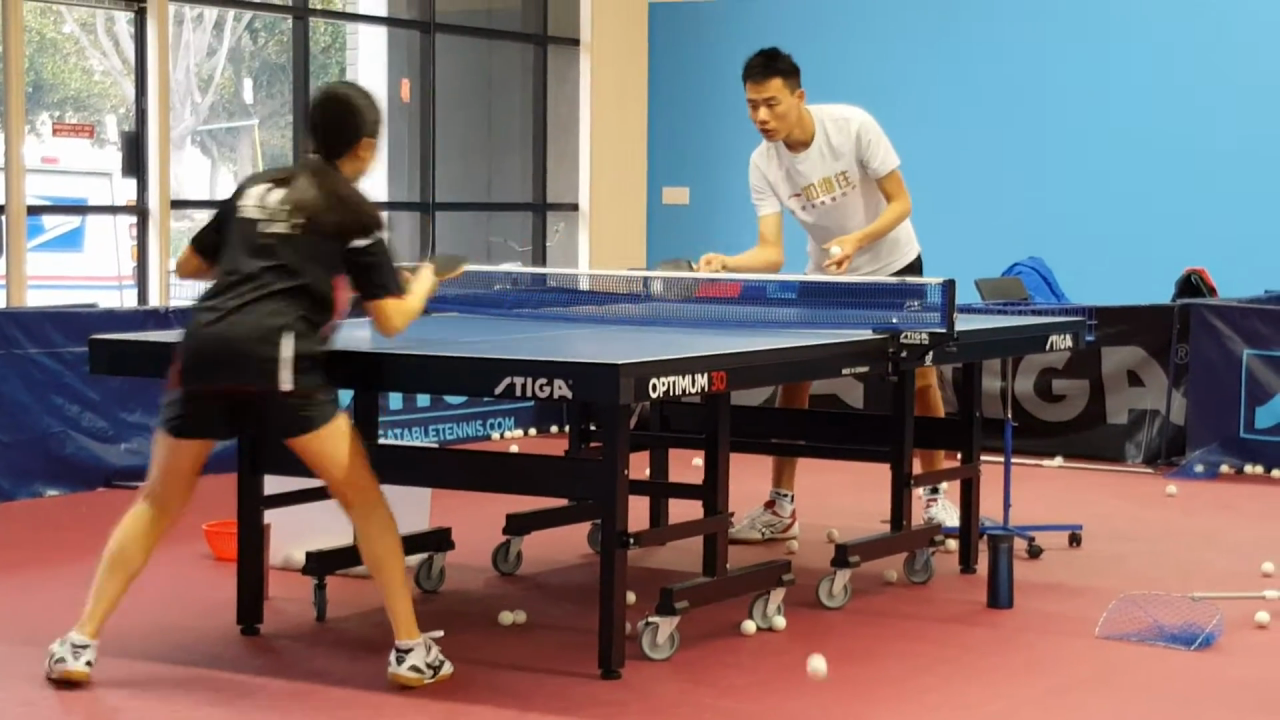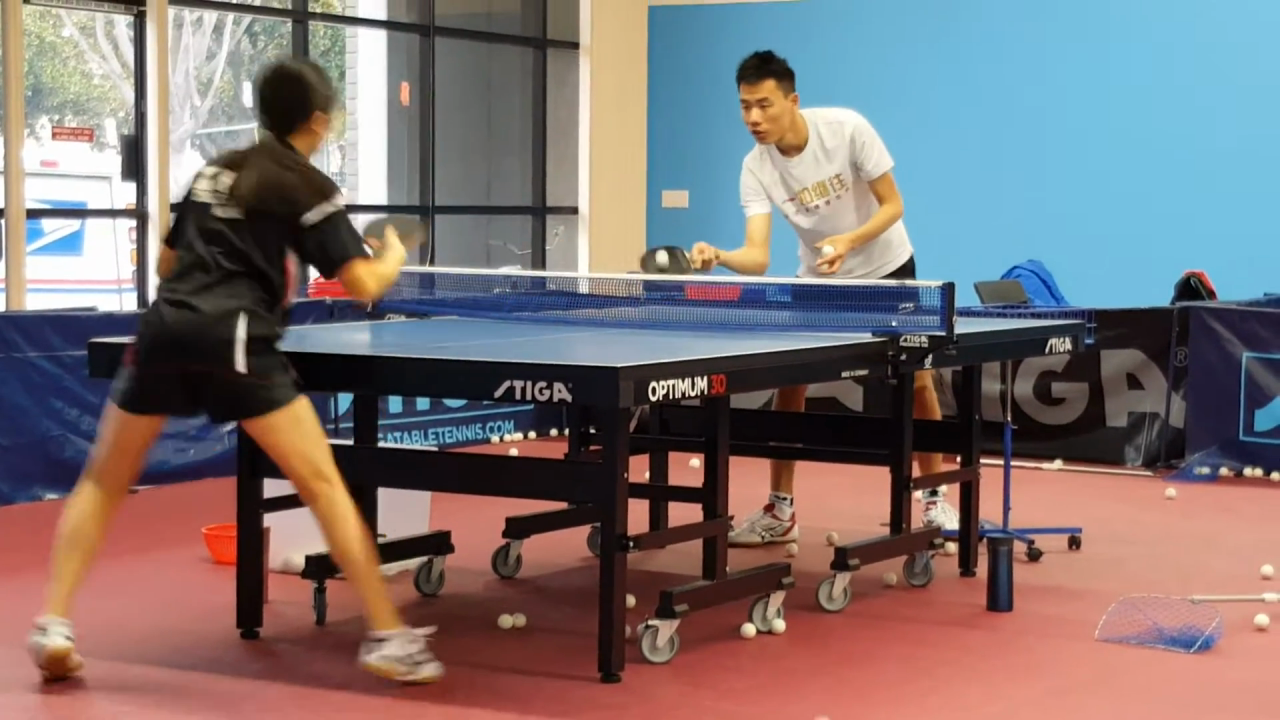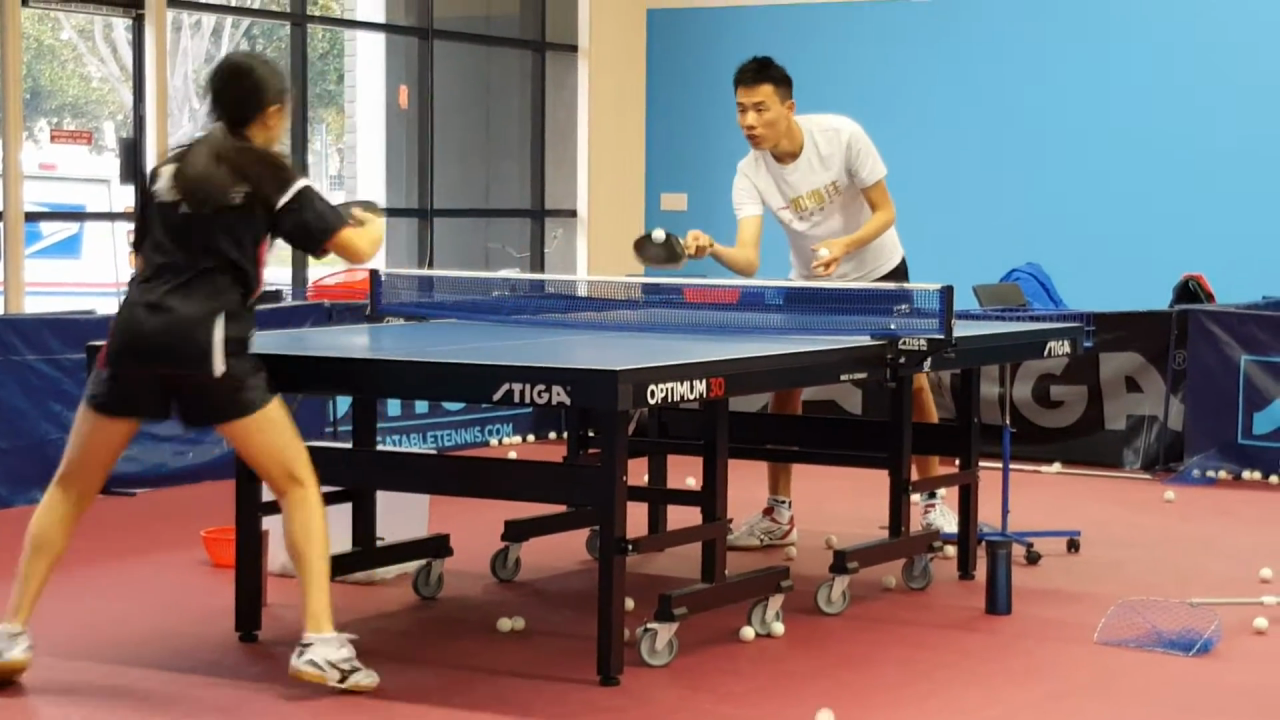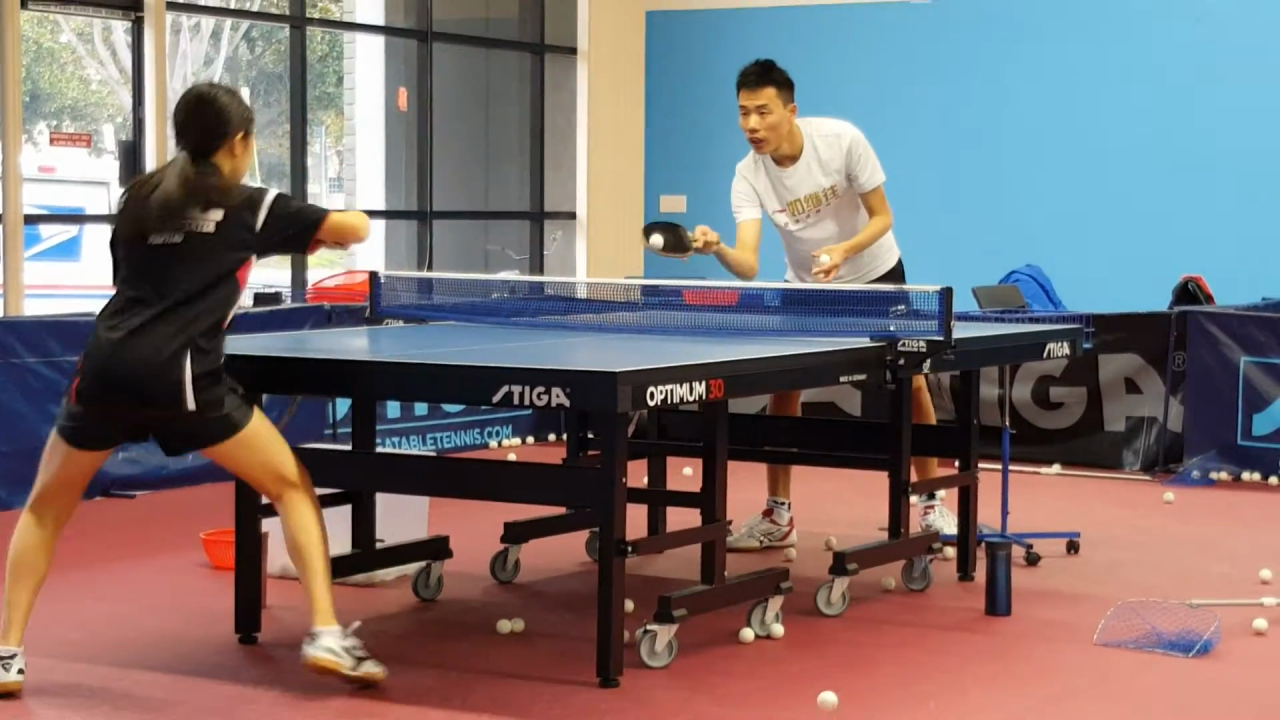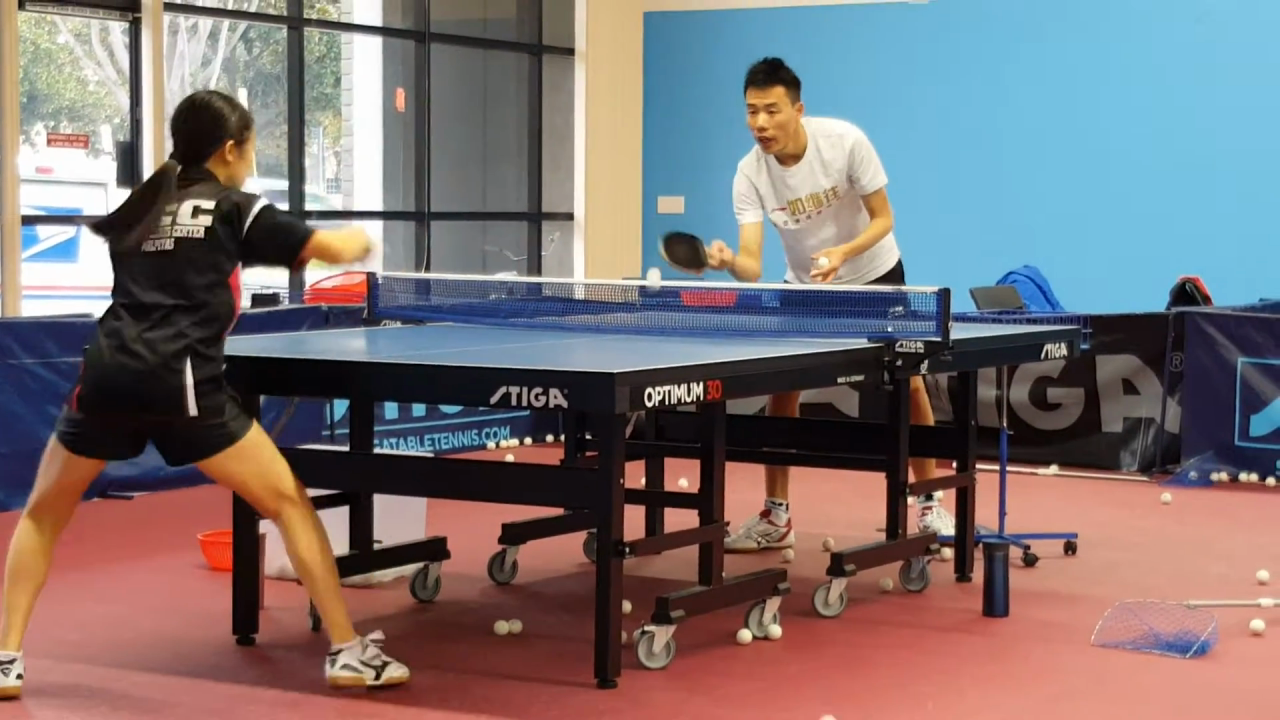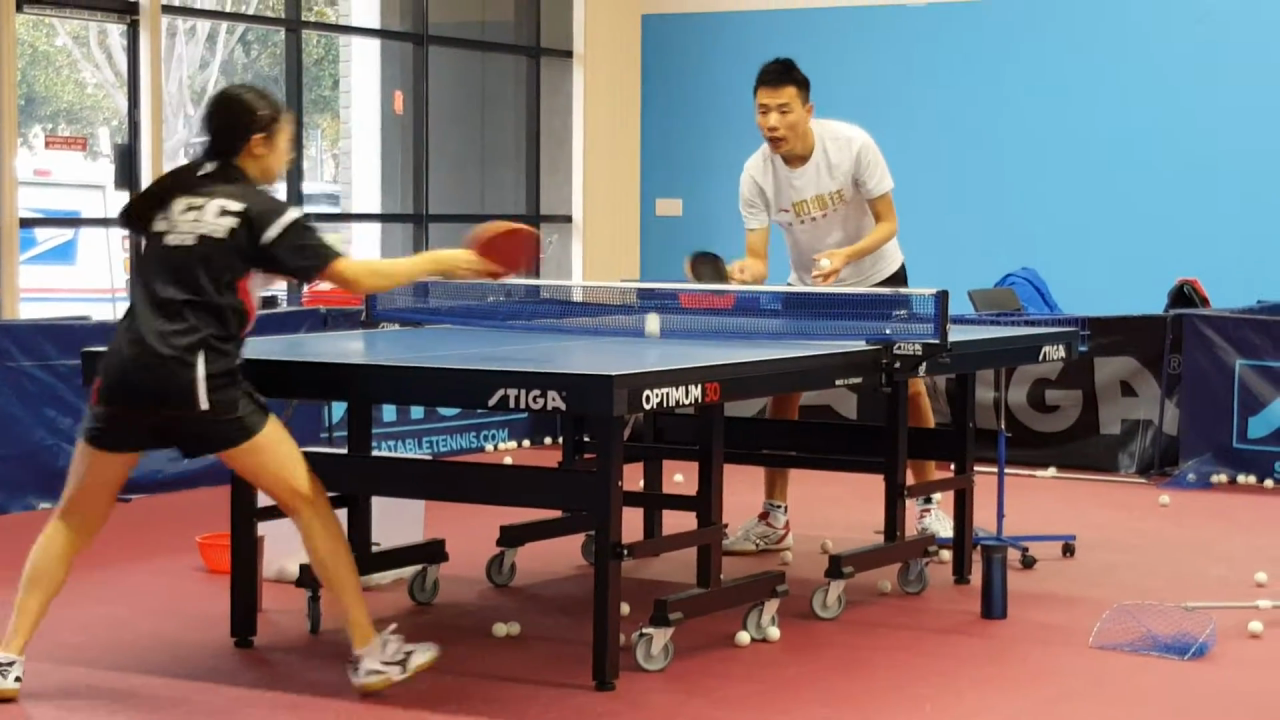
dt=0.1s
person 1, frame 1
left shoulder: (253, 191)
right shoulder: (355, 215)
left elbow: (188, 265)
right elbow: (392, 321)
right wrist: (424, 286)
left hip: (205, 351)
right hip: (277, 361)
left knee: (158, 504)
right knee: (364, 497)
left ankle: (78, 643)
right ankle: (410, 647)
person 1, frame 2
left shoulder: (213, 172)
right shoulder: (309, 189)
right elbow: (364, 283)
right wrist: (395, 254)
left hip: (163, 333)
right hip: (237, 342)
left knee: (103, 482)
right knee: (324, 486)
left ankle: (55, 625)
right ankle: (388, 637)
person 1, frame 3
left shoulder: (165, 170)
right shoulder: (272, 179)
right elbow: (358, 247)
right wrist: (372, 228)
left hip: (136, 337)
right hip: (209, 350)
left knee: (73, 485)
right knee: (299, 485)
right ankle: (319, 643)
person 1, frame 4
left shoulder: (137, 200)
right shoulder: (249, 205)
right elbow: (351, 228)
right wrist: (352, 223)
left hip: (108, 366)
right hip: (184, 377)
right knee: (293, 489)
right ankle: (327, 634)
person 1, frame 5
left shoulder: (135, 208)
right shoulder: (237, 210)
right elbow: (337, 248)
right wrist: (366, 243)
left hip: (108, 378)
right hip: (181, 386)
right knee: (289, 506)
right ankle: (348, 651)
person 1, frame 6
left shoulder: (166, 197)
right shoulder: (262, 212)
right elbow: (356, 279)
right wrist: (445, 260)
left hip: (129, 372)
right hip: (199, 379)
left knee: (70, 519)
right knee: (309, 502)
right ankle: (371, 651)
person 2, frame 1
left shoulder: (854, 125)
right shoulder: (763, 164)
left elbow: (901, 203)
right elbow: (771, 255)
left wrist: (858, 240)
right wrist: (726, 262)
left hip: (895, 267)
right hip: (827, 278)
left knee: (921, 379)
right knee: (793, 378)
left ankle: (934, 495)
right ankle: (781, 506)
person 2, frame 2
left shoulder: (848, 128)
right shoulder: (756, 168)
left elbow: (893, 205)
right elbow: (757, 254)
left wrist: (849, 240)
right wrist: (717, 256)
left hip: (886, 269)
right hip: (819, 280)
left knee: (916, 381)
right knee: (789, 381)
left ankle: (933, 498)
right ankle: (780, 509)
person 2, frame 3
left shoulder: (843, 134)
right shoulder: (750, 173)
left elbow: (885, 212)
right elbow: (749, 259)
left wrist: (844, 245)
right wrist: (712, 249)
left hip: (879, 272)
right hip: (811, 284)
left knee: (912, 383)
right knee: (785, 385)
left ankle: (932, 500)
right ankle: (778, 513)
person 2, frame 4
left shoulder: (842, 139)
right shoulder: (748, 175)
left elbow: (883, 218)
right elbow: (749, 262)
left wrist: (843, 250)
right wrist: (716, 248)
left hip: (875, 274)
right hip: (808, 286)
left knee: (909, 384)
right knee: (782, 387)
left ankle: (930, 502)
right ankle: (778, 514)
person 2, frame 5
left shoulder: (846, 140)
right shoulder: (749, 173)
left elbow: (883, 219)
right elbow: (751, 261)
left wrist: (843, 252)
right wrist: (727, 259)
left hip: (875, 274)
right hip: (806, 286)
left knee: (908, 385)
right knee: (782, 387)
left ankle: (929, 503)
right ankle: (776, 515)
person 2, frame 6
left shoulder: (853, 144)
right shoulder: (755, 173)
left elbow: (888, 223)
right elbow: (759, 261)
left wrist: (845, 254)
right wrist: (740, 271)
left hip: (878, 277)
right hip: (809, 289)
left knee: (910, 389)
right knee: (782, 390)
left ankle: (928, 505)
right ankle: (774, 517)
